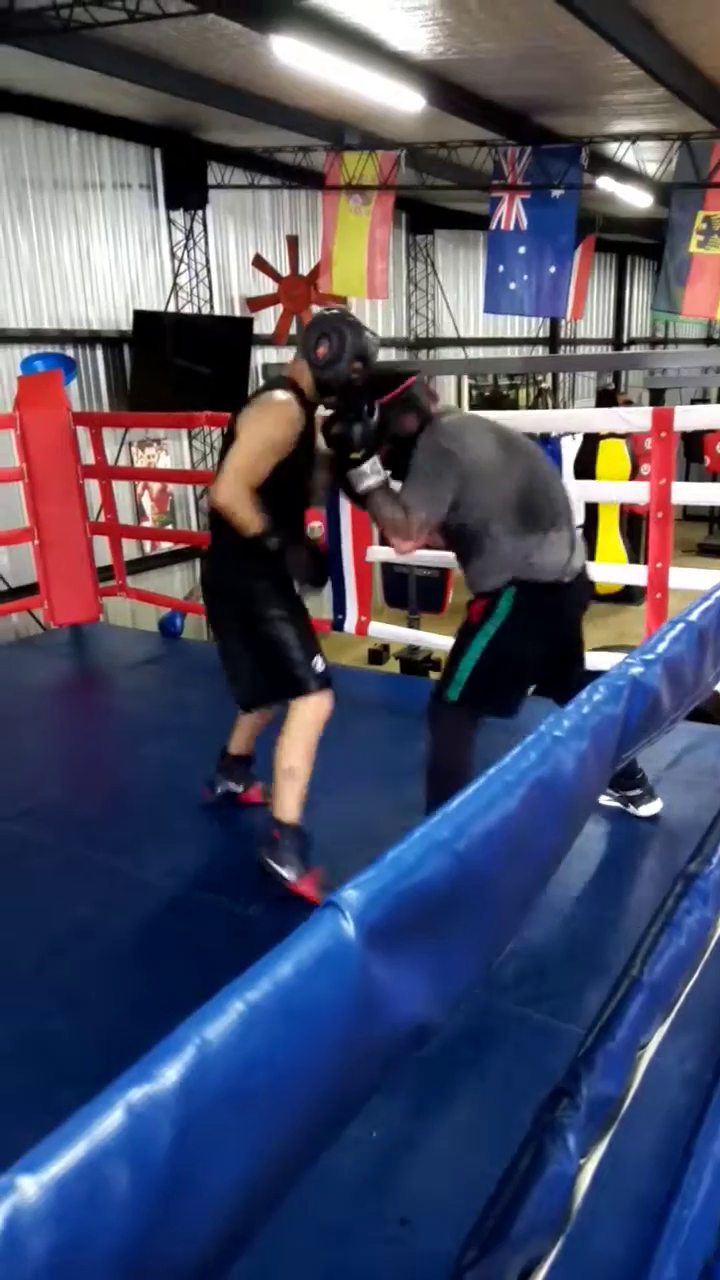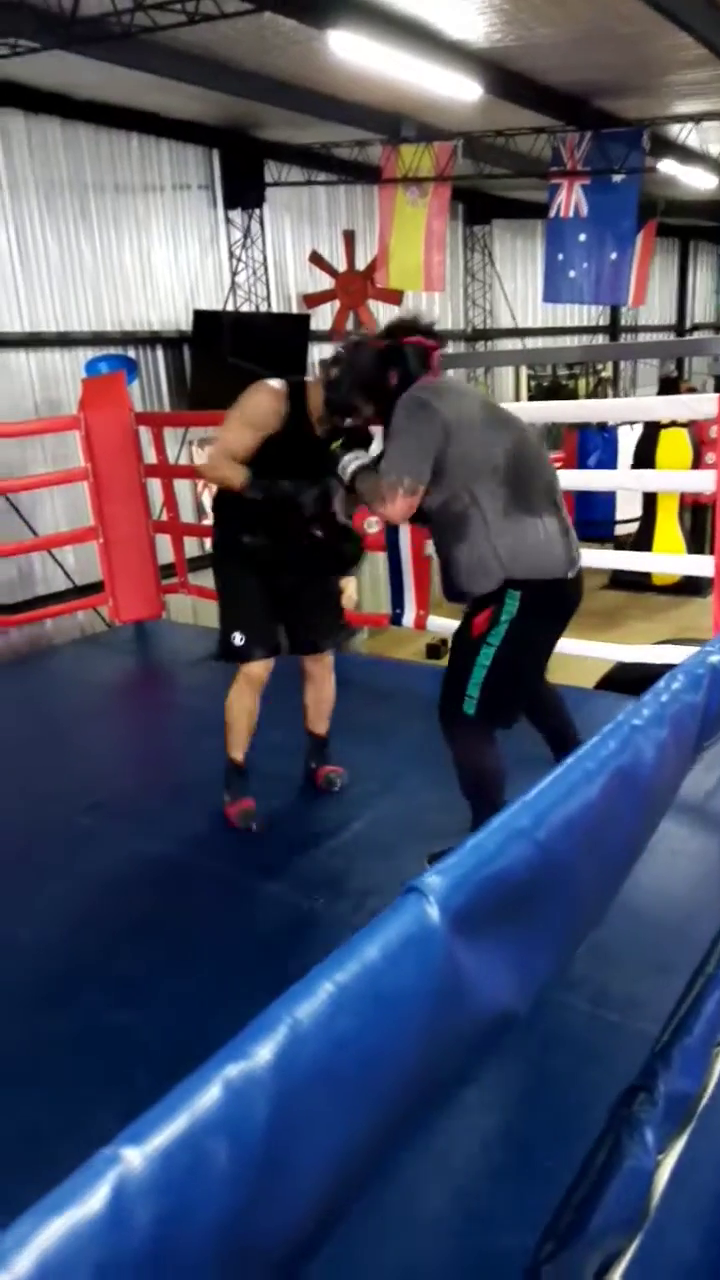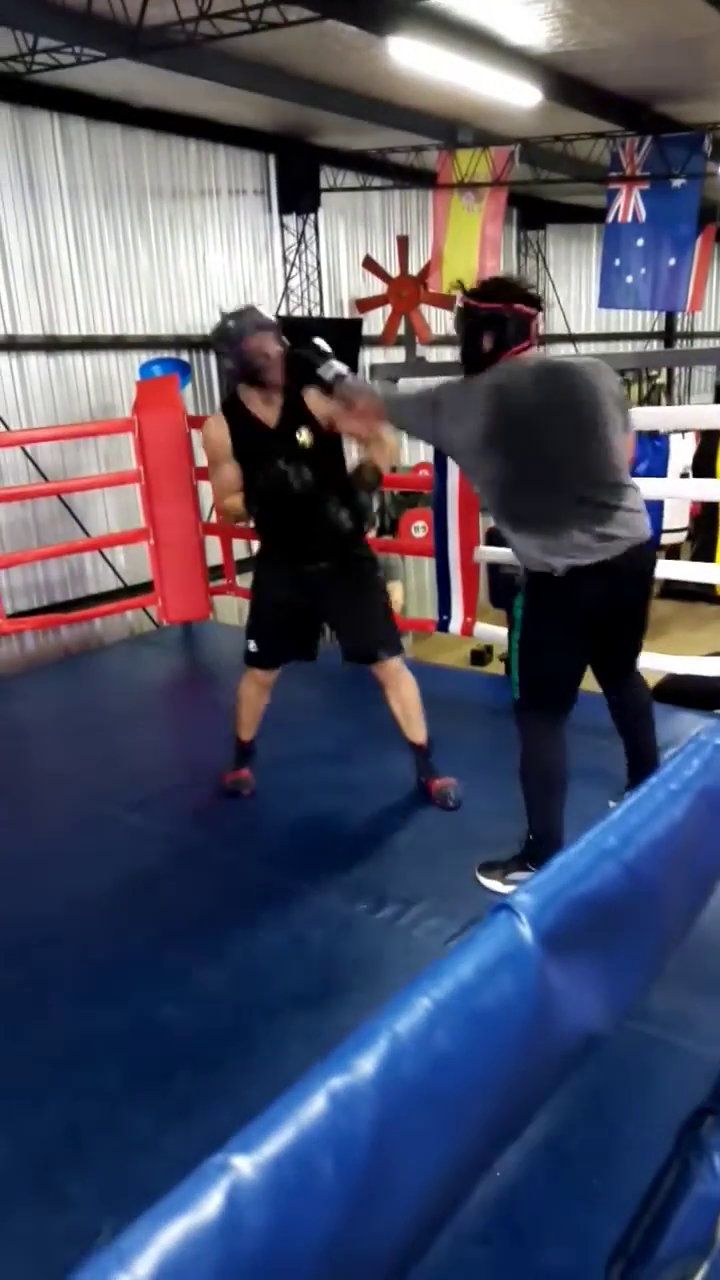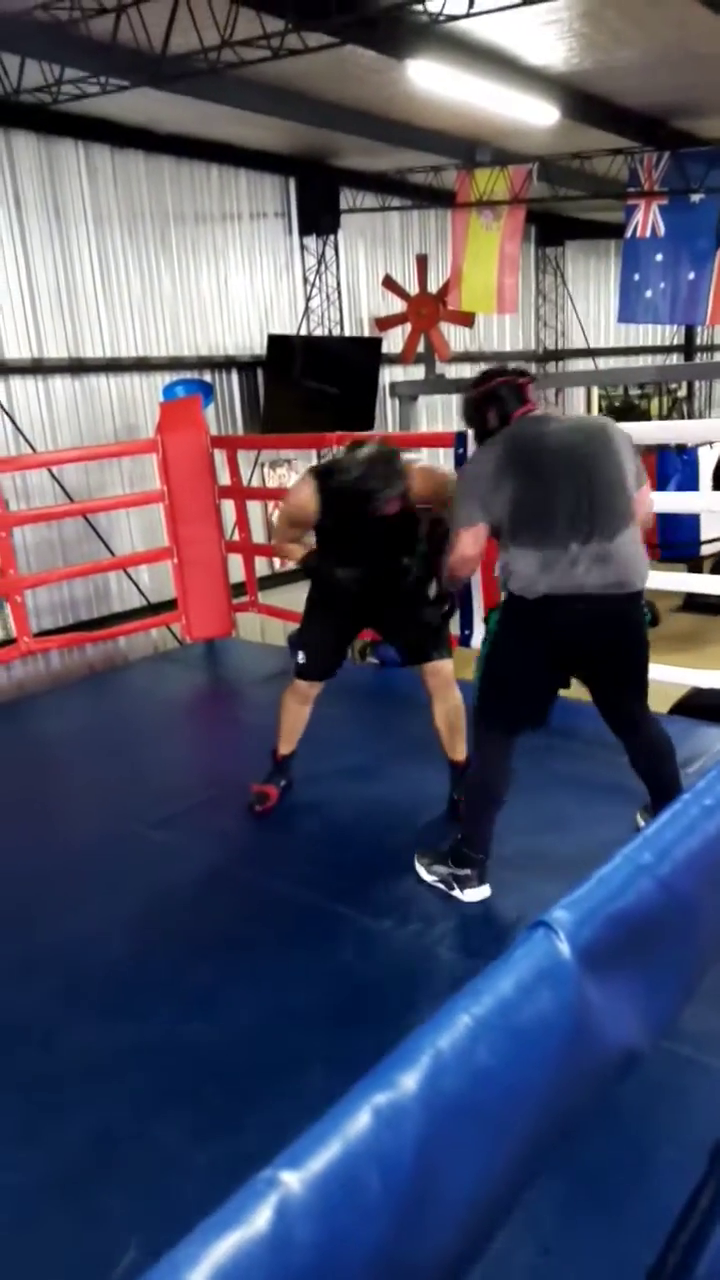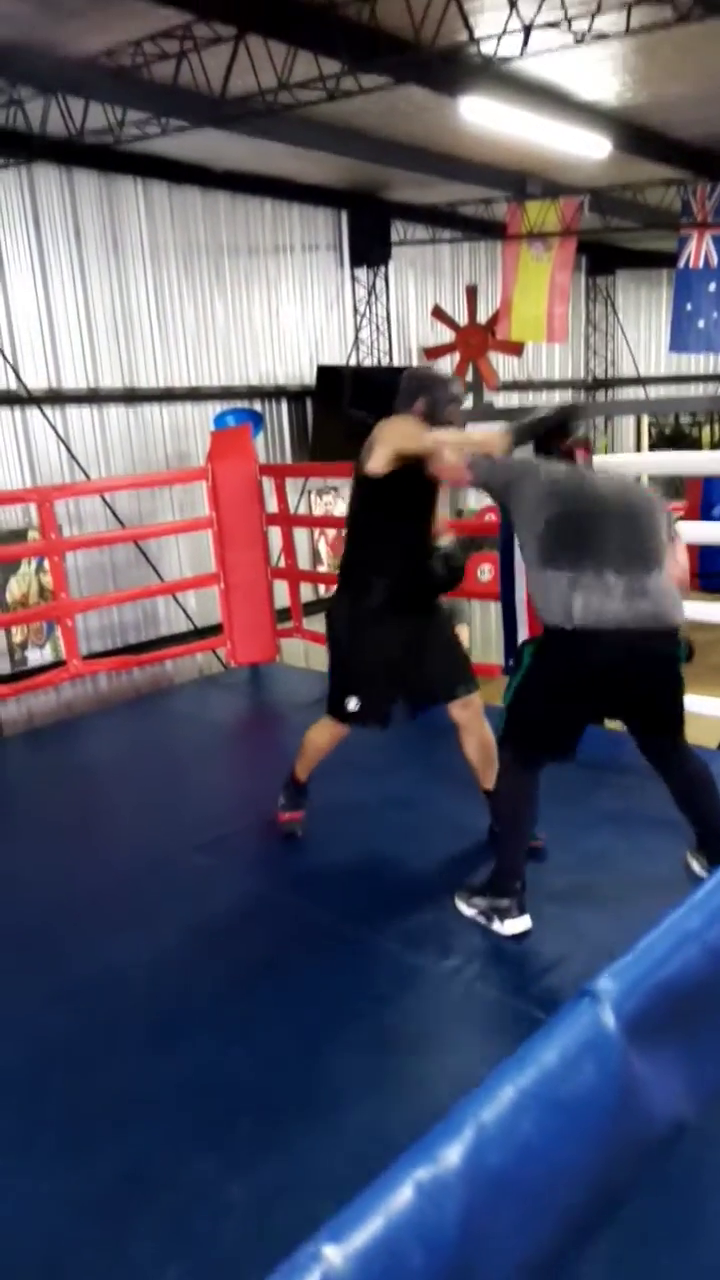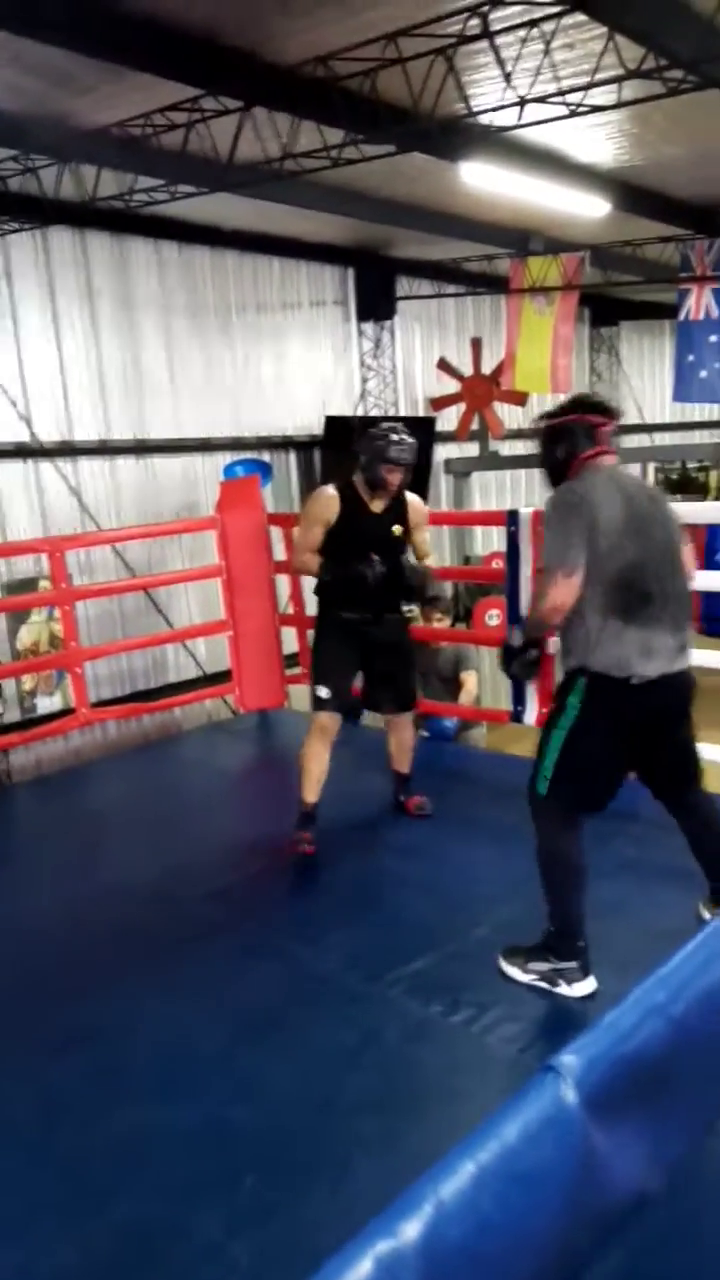
dt=0.7s
person 1, frame 1
left shoulder: (439, 443)
right shoulder: (463, 430)
left elbow: (406, 535)
right elbow: (442, 518)
left wrist: (362, 468)
left hip: (526, 590)
right hip: (564, 577)
left knee: (452, 711)
right knee: (571, 686)
right ankle: (632, 786)
person 1, frame 2
left shoulder: (421, 406)
right shoulder: (463, 407)
left elbow: (392, 503)
right elbow: (436, 499)
left wrist: (348, 457)
left hip: (521, 585)
right hip: (553, 574)
left knee: (466, 717)
right knee: (526, 684)
person 1, frame 3
left shoulder: (466, 400)
right shoulder: (594, 377)
left elbow: (361, 413)
right elbow: (624, 454)
left hip: (558, 579)
right hip: (631, 554)
left knee: (541, 713)
right knee: (622, 677)
left ankle: (543, 858)
person 1, frame 4
left shoulder: (486, 460)
right shoulder: (606, 432)
left elbow: (464, 555)
right elbow: (641, 514)
left wrist: (450, 587)
left hip: (537, 608)
right hip: (618, 599)
left knee: (494, 732)
right knee: (633, 718)
left ankle: (468, 864)
person 1, frame 5
left shoulder: (526, 475)
right shoulder: (641, 494)
left hip: (573, 640)
right hip: (654, 637)
left knee: (518, 757)
right knee: (670, 750)
left ankle: (505, 894)
person 1, frame 6
left shoulder: (573, 501)
right shoulder: (652, 498)
left elbow: (557, 596)
left wrist: (524, 637)
left hip: (605, 682)
right hip: (669, 674)
left knee: (555, 811)
left ankle: (566, 955)
person 2, frame 1
left shoulder: (299, 407)
right shoulder: (281, 408)
right elbow: (229, 493)
right wrist: (283, 548)
left hip: (254, 573)
right hip: (244, 577)
left knee: (274, 682)
right knee: (312, 699)
left ankle: (230, 773)
right ankle: (284, 845)
person 2, frame 2
right shoulder: (273, 399)
right elbow: (219, 464)
left wrist: (337, 531)
right wrist: (282, 490)
left hip: (301, 547)
right hip: (242, 550)
left knee: (320, 659)
right knee: (255, 668)
left ankle: (318, 756)
right ankle: (235, 778)
person 2, frame 3
left shoulder: (315, 395)
right shoulder: (222, 428)
left elbow: (382, 444)
right elbow: (228, 506)
left wrist: (354, 492)
right wrist: (267, 492)
left hip: (345, 555)
right hip: (282, 565)
left knee: (388, 664)
right knee: (260, 672)
left ankle: (426, 766)
right ankle: (243, 758)
person 2, frame 4
left shoulder: (416, 479)
right shoulder: (310, 493)
left elbow: (446, 510)
right elbow: (284, 540)
left wrist: (427, 559)
right wrist: (326, 572)
left hip: (404, 581)
right hip: (339, 583)
left knee: (441, 673)
right knee: (306, 683)
left ankle: (461, 786)
right ankle: (278, 771)
person 2, frame 5
left shoulder: (427, 459)
right shoulder: (393, 434)
right elbow: (467, 445)
left wrist: (434, 559)
right wrist: (534, 429)
left hip: (416, 603)
right hip: (368, 609)
left knee: (468, 709)
right knee: (342, 720)
right ankle: (294, 791)
person 2, frame 6
left shoulder: (413, 505)
right shoulder: (329, 500)
left elbow: (422, 557)
right elbow: (300, 558)
left wrist: (419, 575)
right wrist: (342, 572)
left hip: (389, 623)
right hip: (339, 624)
left knee: (401, 712)
right knee: (325, 721)
left ankle: (403, 789)
right ankle: (307, 820)
